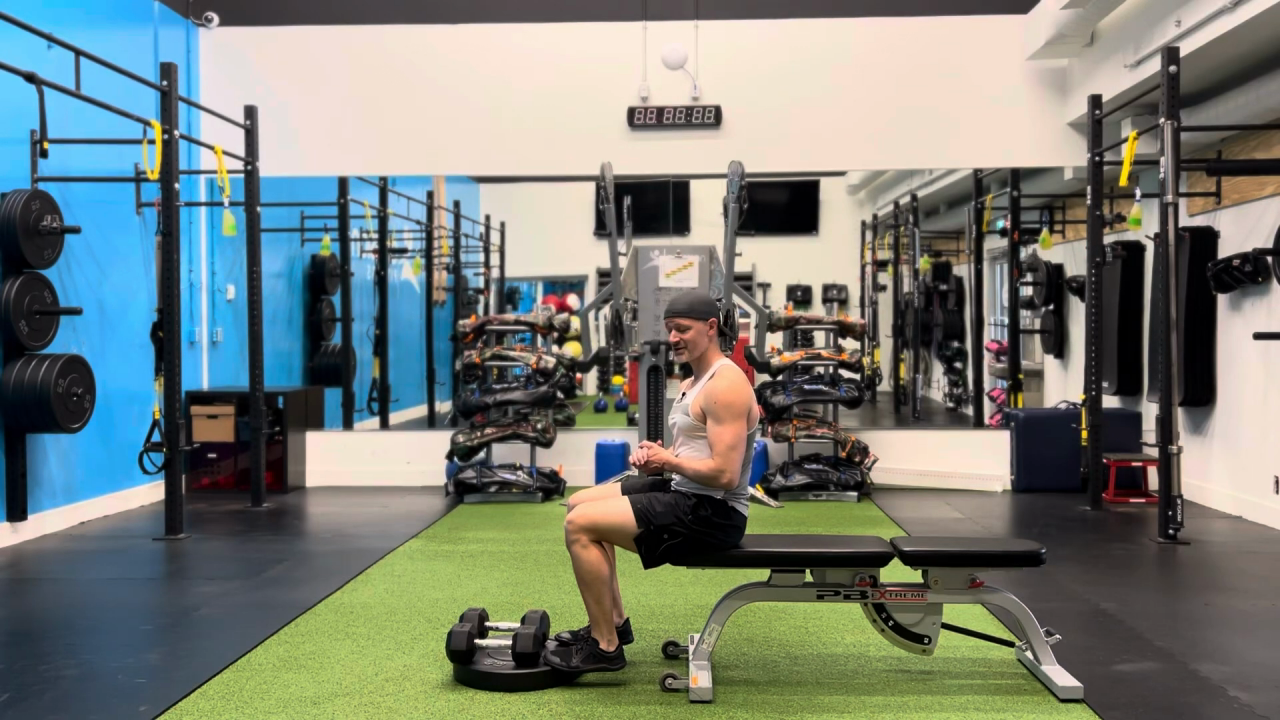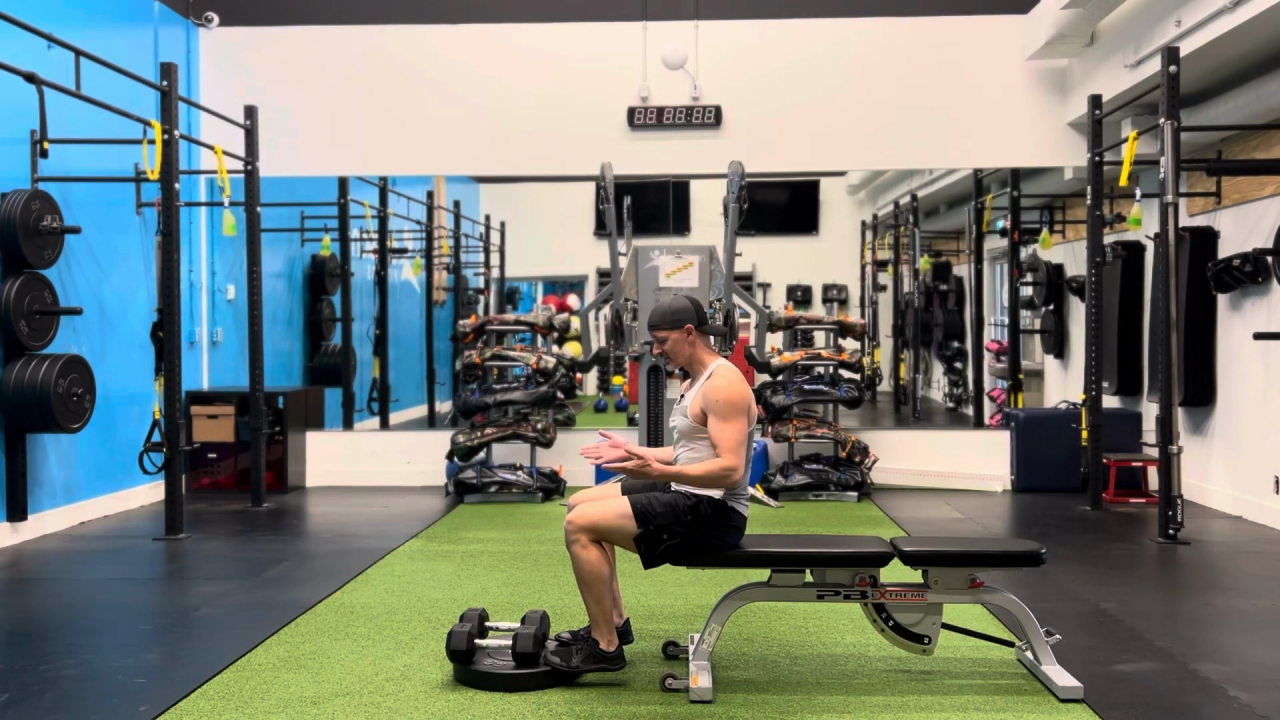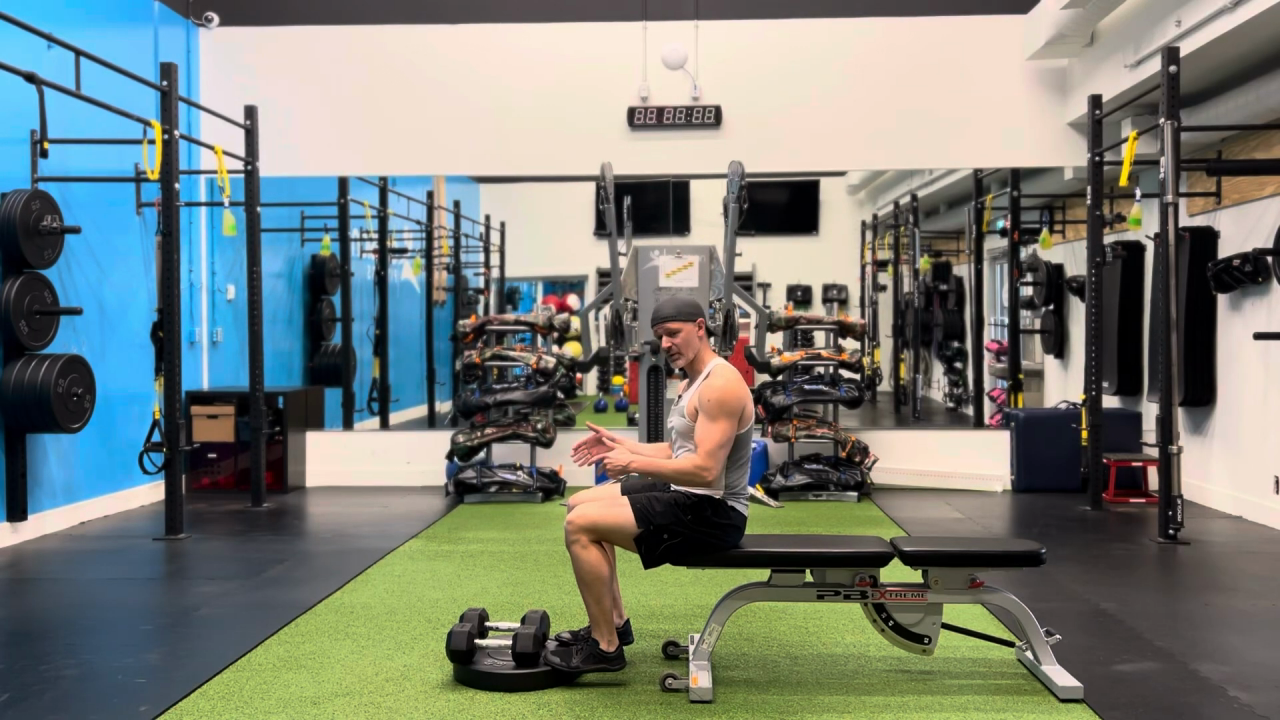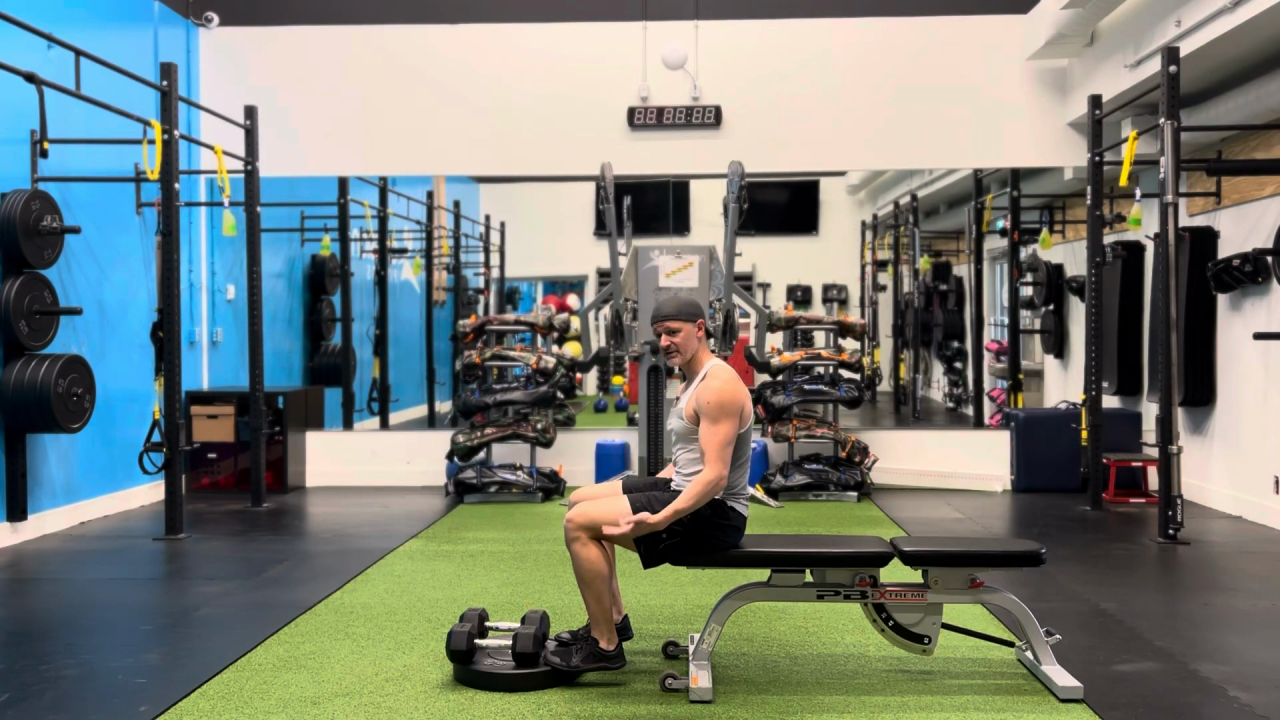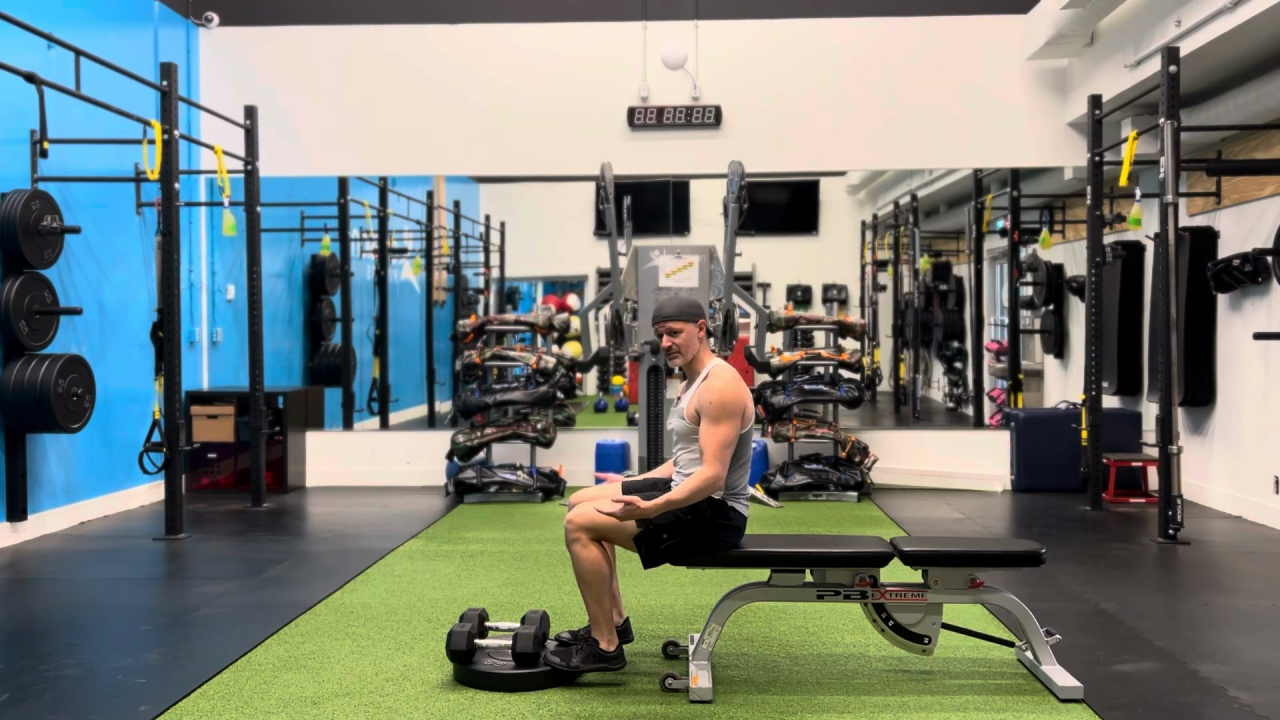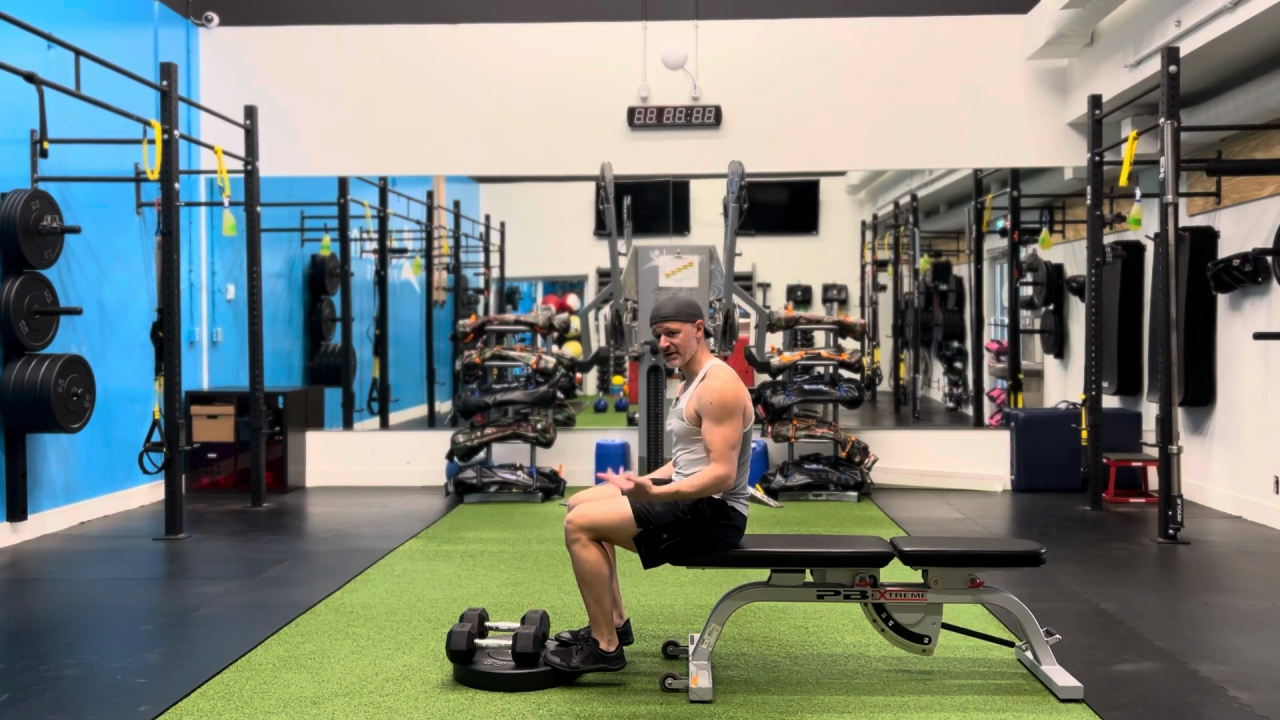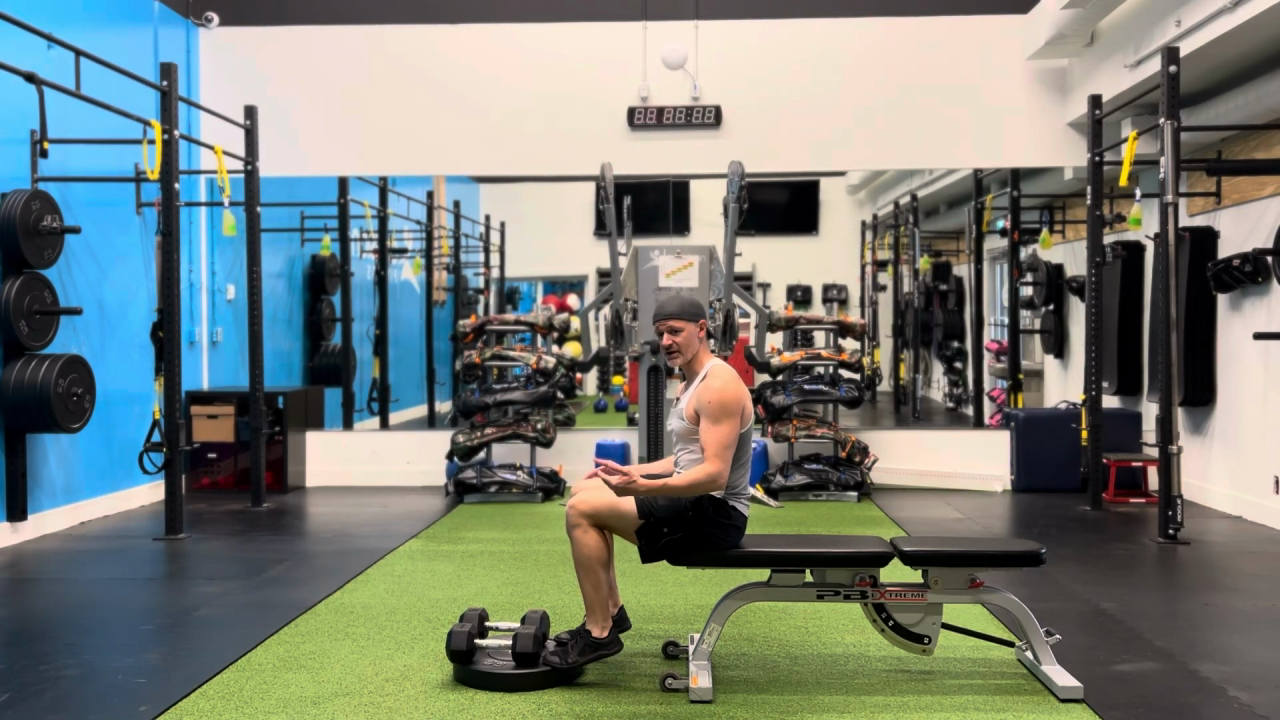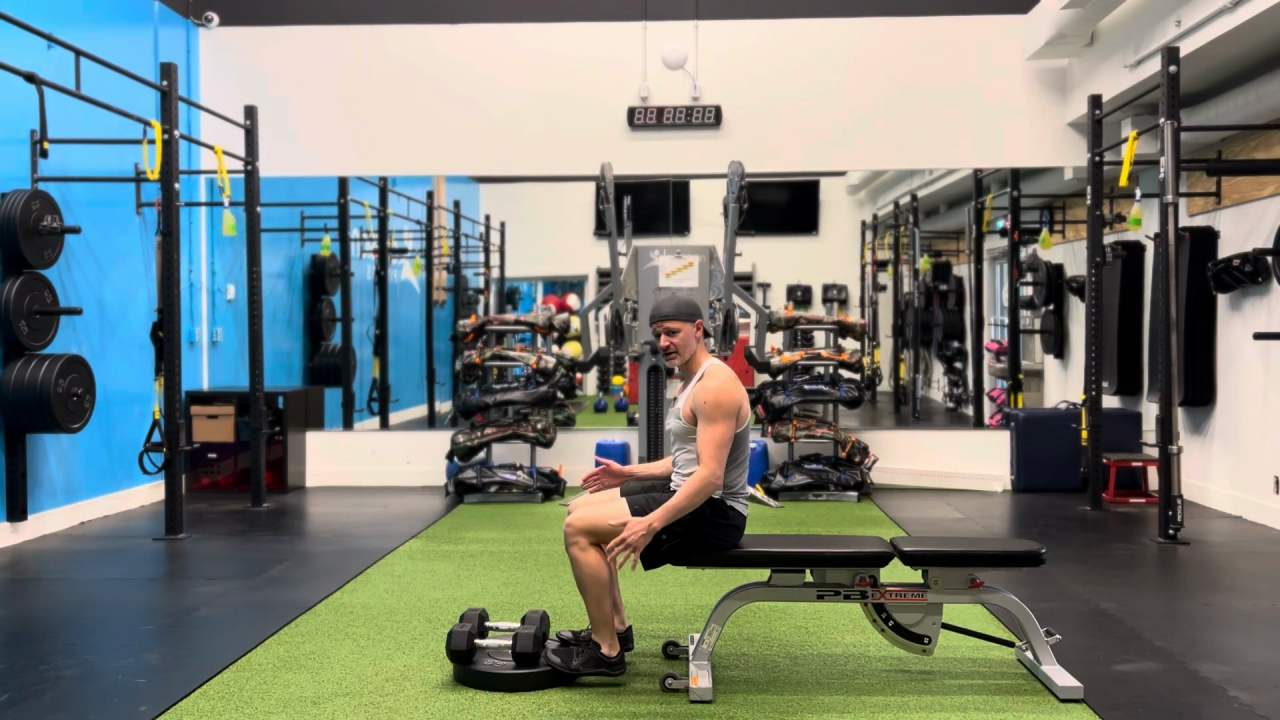
dt=0.4s
person 1, frame 1
left shoulder: (726, 385)
right shoulder: (694, 382)
left elbow: (724, 474)
left wrist: (665, 461)
right wrist: (653, 455)
left hip: (712, 512)
right hip: (687, 495)
left knee: (580, 525)
right knee: (580, 505)
left ankle: (605, 646)
right ankle: (613, 622)
person 1, frame 2
left shoulder: (724, 385)
right shoulder: (697, 382)
left elbow: (731, 470)
left wrist: (659, 471)
right wrist: (632, 451)
left hip: (712, 512)
right hip: (689, 496)
left knee: (579, 525)
right knee: (579, 505)
left ankle: (605, 646)
right ankle: (613, 621)
person 1, frame 3
left shoulder: (720, 385)
right shoulder: (694, 382)
left elbow: (705, 471)
left wrist: (633, 465)
right wrist: (619, 444)
left hip: (712, 512)
right hip: (690, 498)
left knee: (580, 526)
right knee: (580, 506)
left ankle: (605, 647)
right ankle: (614, 622)
person 1, frame 4
left shoulder: (718, 386)
right shoulder: (694, 382)
left elbow: (716, 475)
left wrist: (658, 521)
right wrist: (642, 495)
left hip: (712, 513)
right hip: (687, 495)
left knee: (579, 523)
right knee: (581, 501)
left ankle: (604, 645)
right ankle: (613, 619)
person 1, frame 5
left shoulder: (720, 386)
right shoulder: (693, 382)
left elbow: (713, 476)
left wrist: (649, 509)
right wrist: (631, 483)
left hip: (713, 513)
right hip: (691, 497)
left knee: (579, 524)
right knee: (580, 503)
left ankle: (604, 646)
right ankle: (613, 621)
person 1, frame 6
left shoulder: (719, 387)
right shoulder: (691, 383)
left elbow: (723, 475)
left wrist: (655, 493)
right wrist: (637, 485)
left hip: (712, 512)
right hip: (692, 500)
left knee: (579, 524)
right knee: (580, 504)
left ankle: (604, 647)
right ankle: (614, 622)
person 1, frame 7
left shoulder: (719, 386)
right shoulder: (692, 384)
left elbow: (715, 475)
left wrist: (644, 488)
right wrist: (629, 472)
left hip: (715, 512)
right hip: (695, 499)
left knee: (581, 510)
right knee: (581, 492)
left ankle: (599, 633)
right ankle: (609, 612)
person 1, frame 8
left shoulder: (715, 386)
right shoulder: (692, 382)
left elbow: (710, 476)
left wrist: (651, 524)
right wrist: (629, 473)
left hip: (712, 512)
right hip: (689, 496)
left knee: (579, 528)
right knee: (580, 509)
left ankle: (605, 650)
right ankle: (615, 626)
